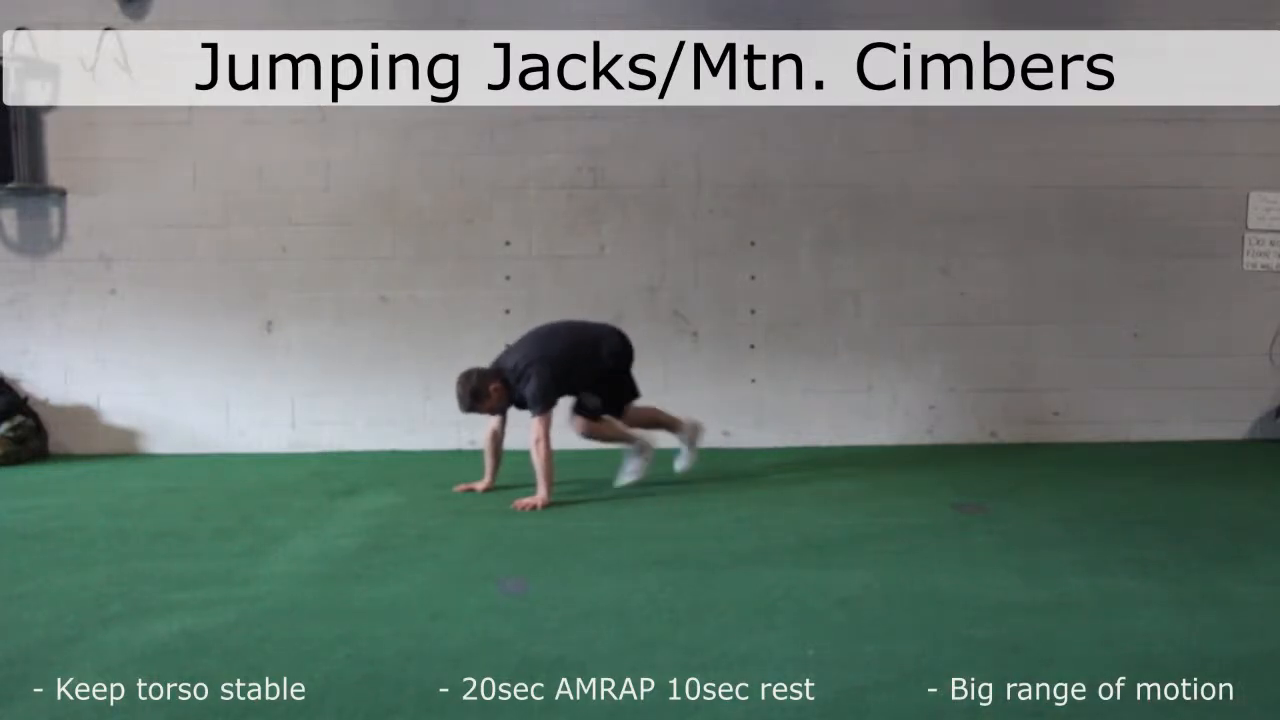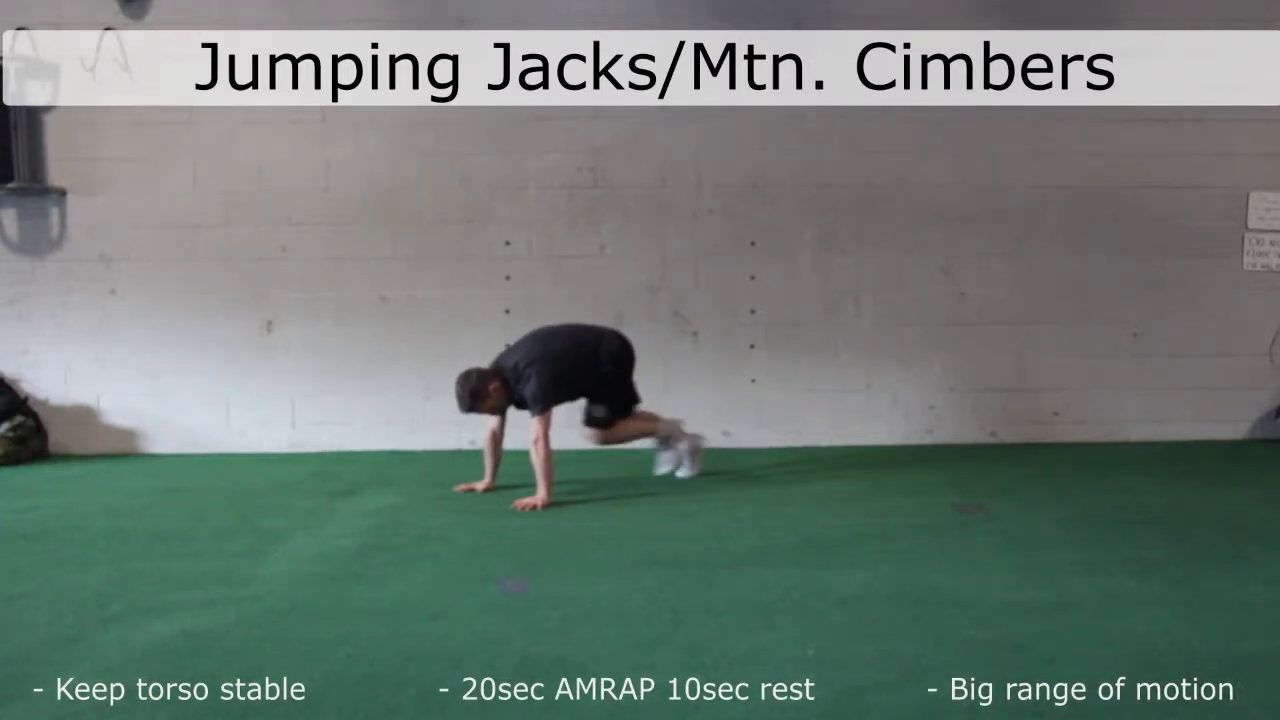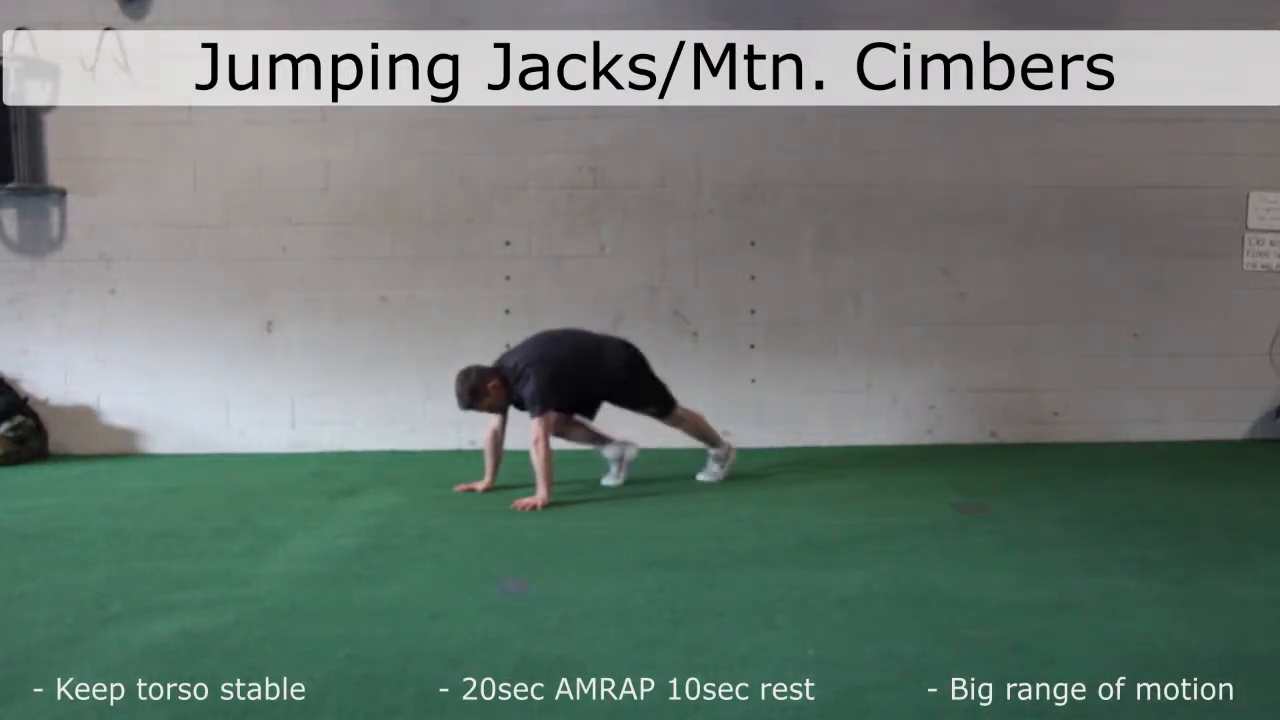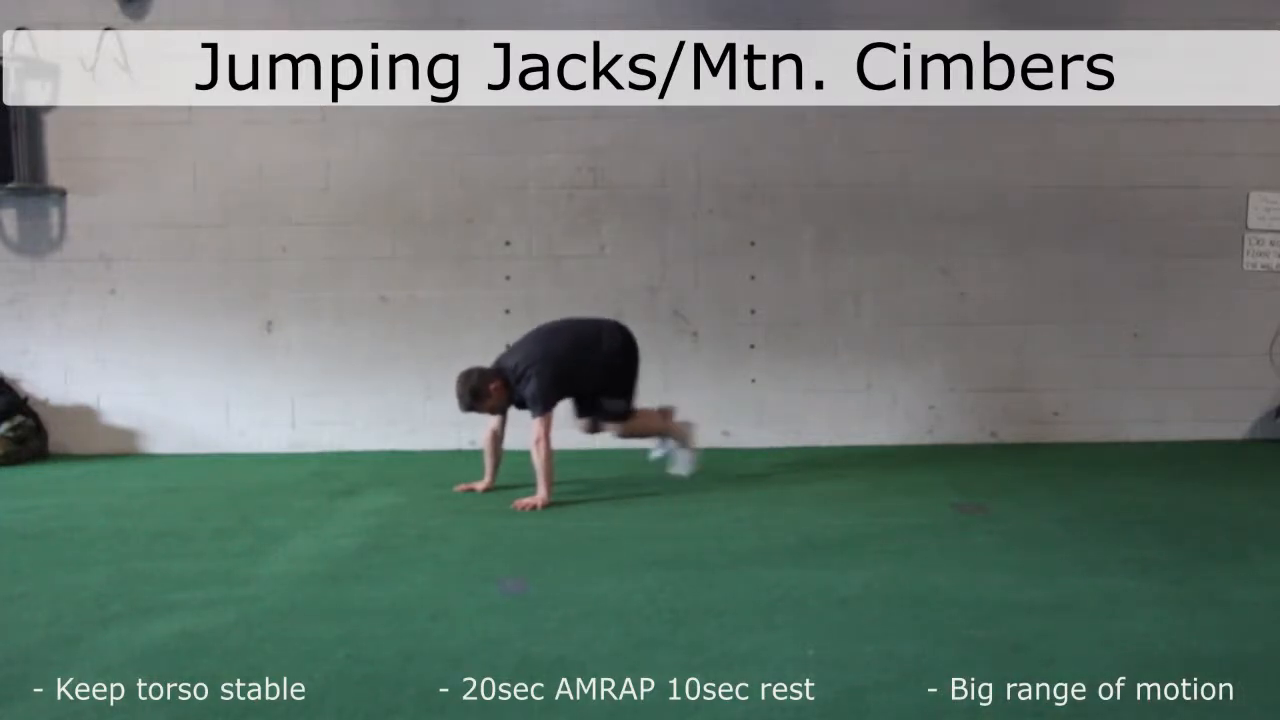
dt=0.2s
person 1, frame 1
left shoulder: (533, 379)
right shoulder: (496, 376)
left elbow: (539, 439)
right elbow: (495, 431)
left wrist: (543, 495)
right wrist: (487, 480)
left hip: (611, 352)
right hip: (593, 356)
left knee: (582, 424)
right knee: (619, 414)
left ankle: (636, 446)
right ankle: (682, 430)
person 1, frame 2
left shoulder: (533, 379)
right shoulder: (496, 376)
left elbow: (539, 438)
right elbow: (494, 431)
left wrist: (543, 494)
right wrist: (487, 480)
left hip: (612, 354)
right hip: (595, 359)
left knee: (599, 433)
right knee: (624, 417)
left ankle: (670, 433)
right ankle: (685, 442)
person 1, frame 3
left shoulder: (531, 380)
right shoulder: (499, 375)
left elbow: (539, 439)
right elbow: (495, 431)
left wrist: (543, 494)
right wrist: (488, 480)
left hip: (618, 364)
right hip: (594, 371)
left knee: (668, 414)
right knee: (555, 423)
left ankle: (721, 451)
right ankle: (614, 450)
person 1, frame 4
left shoulder: (534, 379)
right shoulder: (493, 376)
left elbow: (539, 439)
right elbow: (494, 430)
left wrist: (543, 494)
right wrist: (488, 480)
left hip: (614, 345)
right hip: (588, 357)
left knee: (618, 426)
right knee: (590, 424)
left ankle: (675, 432)
right ankle: (662, 420)
